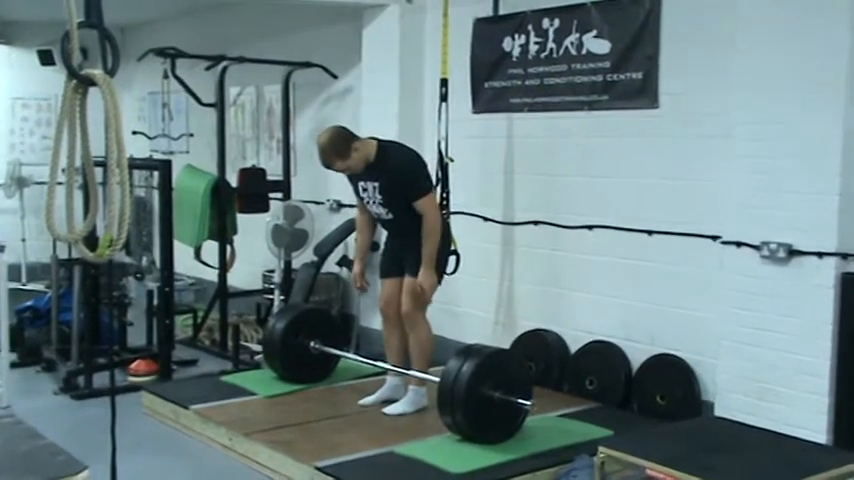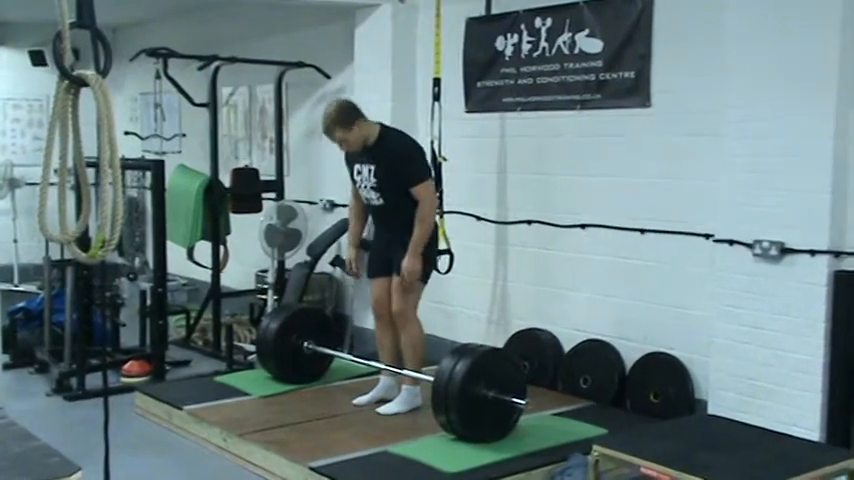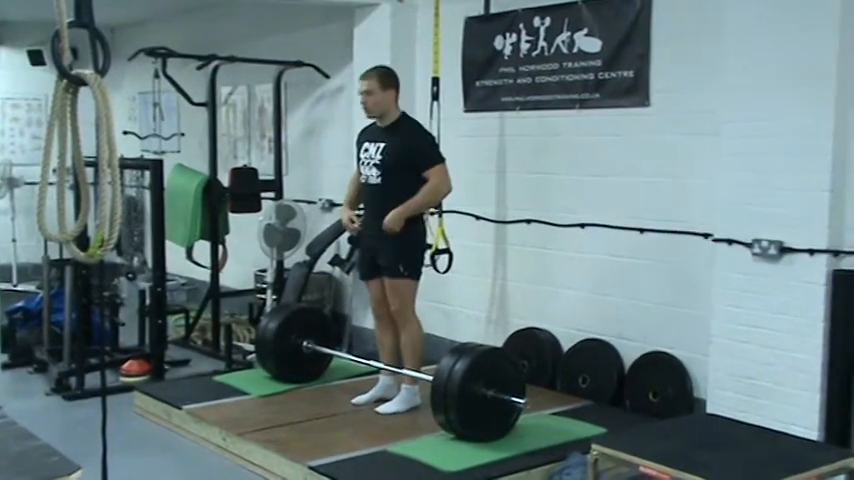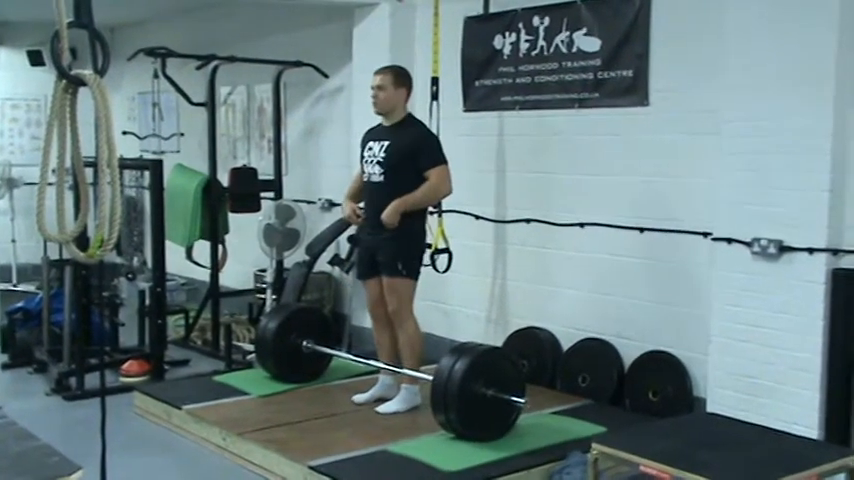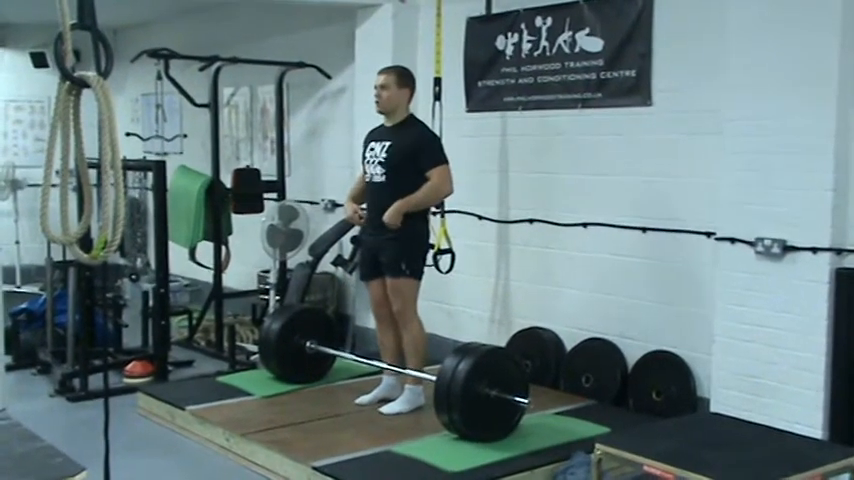
dt=0.3s
person 1, frame 1
left shoulder: (403, 162)
right shoulder: (355, 168)
left elbow: (431, 215)
right elbow: (365, 213)
left wrist: (428, 268)
right wrist: (359, 260)
left hip: (427, 241)
right hip: (397, 240)
left knee: (411, 311)
right knee: (389, 310)
left ankle: (417, 391)
right ankle: (395, 383)
person 1, frame 2
left shoulder: (402, 149)
right shoulder: (354, 153)
left elbow: (428, 202)
left wrist: (415, 254)
right wrist: (352, 241)
left hip: (407, 243)
right hip: (383, 237)
left knee: (402, 312)
right knee: (381, 310)
left ankle: (412, 390)
right ankle: (388, 383)
person 1, frame 3
left shoulder: (414, 136)
right shoulder: (366, 135)
left elbow: (441, 184)
left wrist: (401, 214)
right wrist: (348, 207)
left hip: (402, 235)
right hip: (371, 235)
left knee: (402, 312)
right knee: (381, 312)
left ankle: (410, 389)
right ankle: (387, 382)
person 1, frame 4
left shoulder: (418, 135)
right shoulder: (371, 135)
left elbow: (442, 185)
left wrist: (399, 205)
right wrist: (349, 200)
left hip: (402, 236)
right hip: (370, 235)
left knee: (399, 312)
right knee: (377, 312)
left ankle: (410, 389)
right ankle: (387, 382)
person 1, frame 5
left shoulder: (420, 136)
right shoulder: (373, 136)
left elbow: (443, 185)
left wrist: (401, 206)
right wrist: (351, 200)
left hip: (404, 236)
right hip: (372, 235)
left knee: (404, 313)
right knee: (381, 313)
left ankle: (414, 389)
right ankle: (390, 382)
